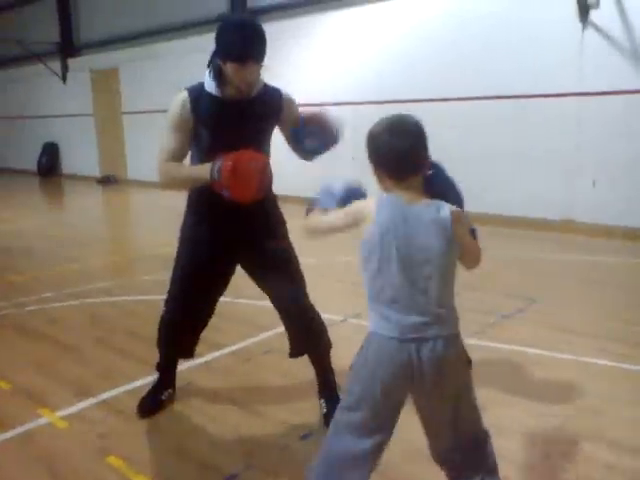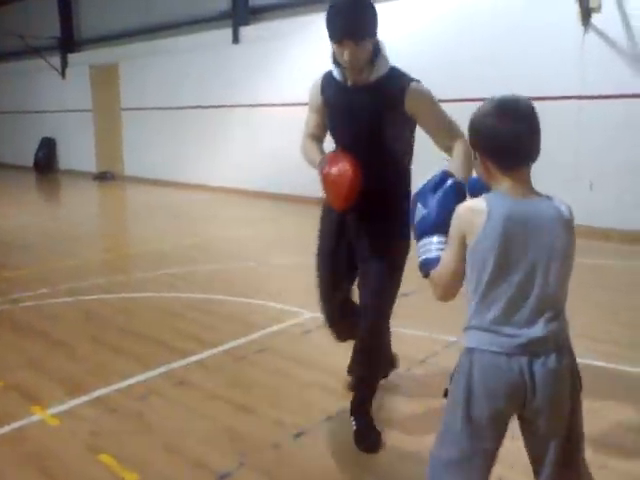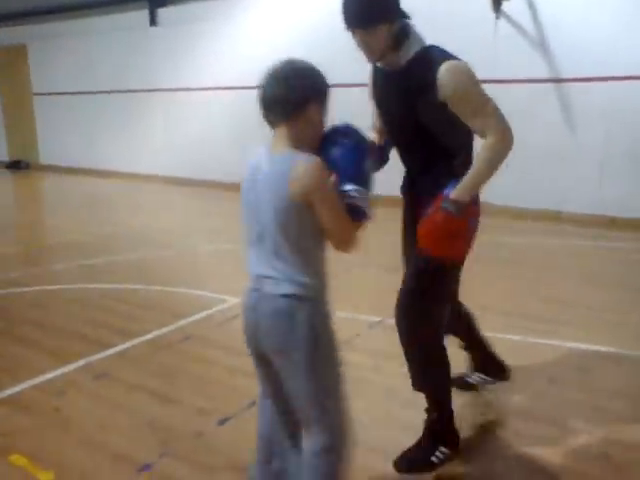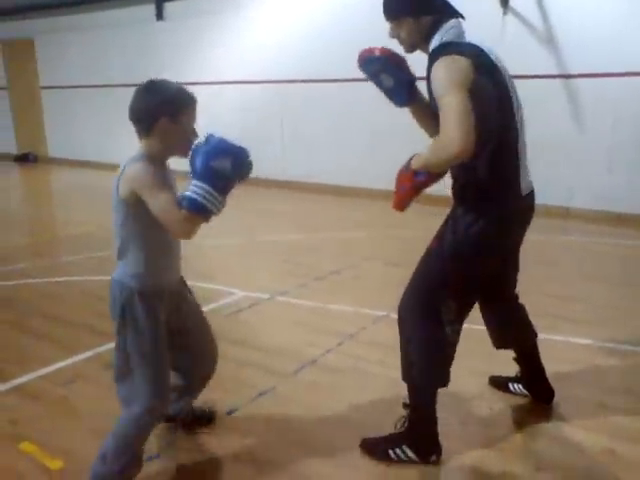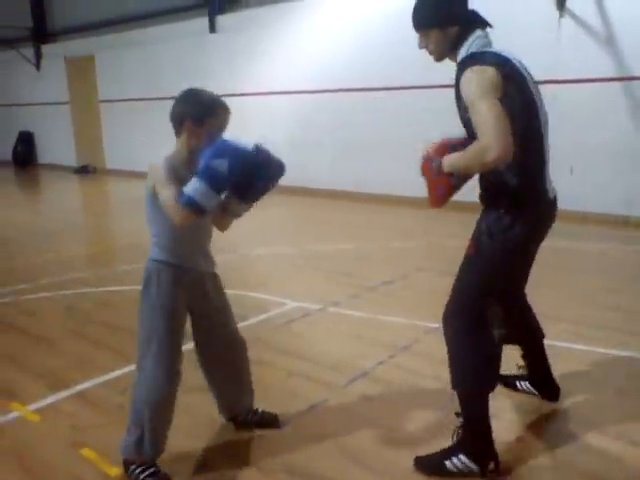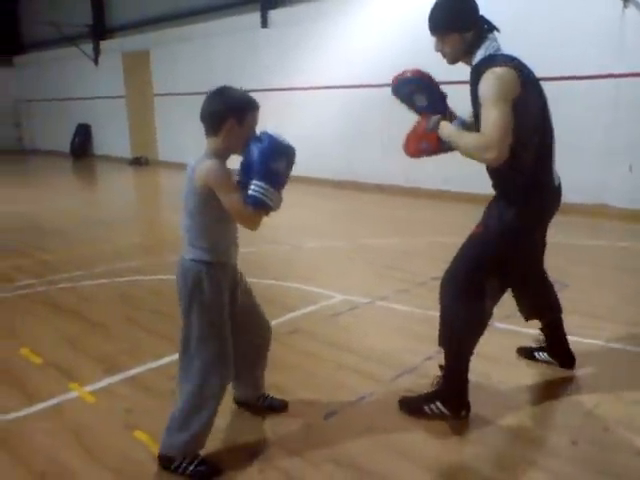
dt=0.7s
person 1, frame 1
left shoulder: (277, 102)
right shoulder: (189, 104)
left elbow: (303, 146)
right elbow: (166, 171)
right wrist: (211, 172)
left hip: (261, 221)
right hip: (207, 225)
left knee: (297, 305)
right knee: (180, 309)
left ankle: (330, 393)
right ankle: (164, 382)
person 1, frame 2
left shoulder: (406, 92)
right shoulder: (324, 87)
left elbow: (458, 142)
right elbow: (311, 139)
right wrist: (324, 164)
left hip: (387, 217)
right hip: (340, 209)
left knee: (374, 315)
right knee: (333, 298)
left ankle: (362, 409)
right ankle: (380, 359)
person 1, frame 3
left shoulder: (445, 72)
right shoulder: (380, 74)
left elbow: (500, 134)
left wrist: (463, 191)
right wrist: (373, 151)
left hip: (447, 207)
right hip: (418, 200)
left knee: (415, 313)
right knee: (435, 296)
left ankle: (443, 434)
right ankle: (486, 362)
person 1, frame 4
left shoulder: (449, 63)
right shoulder: (469, 56)
left elbow: (456, 145)
left wrist: (416, 165)
right wrist: (407, 95)
left hip: (484, 208)
right hip: (511, 200)
left knee: (421, 309)
right knee: (497, 294)
left ankle: (420, 437)
right ankle: (535, 381)
person 1, frame 5
left shoulder: (476, 72)
right shoulder: (499, 64)
left elbow: (495, 150)
left wrist: (449, 164)
right wrist: (463, 154)
left hip: (513, 211)
right hip: (530, 203)
left knee: (464, 316)
right knee: (505, 294)
right ankle: (541, 378)
person 1, frame 6
left shoulder: (497, 74)
right shoulder: (495, 69)
left elbow: (491, 149)
right elbow: (484, 133)
left wrist: (442, 128)
right wrist: (441, 111)
left hip: (522, 199)
right hip: (533, 193)
left knee: (461, 285)
right knee: (526, 274)
left ankle: (452, 396)
right ankle: (558, 349)
person 2, frame 1
left shoulder: (368, 211)
right shoulder: (449, 217)
left elbow: (313, 225)
right elbow: (473, 261)
left wrist: (327, 208)
left hip: (385, 349)
right hip: (441, 349)
left knee: (348, 445)
right knee: (467, 449)
person 2, frame 2
left shoulder: (469, 214)
right shoulder: (562, 215)
left elbow: (443, 289)
left wrist: (432, 232)
left hip: (487, 362)
right hip: (551, 363)
person 2, frame 3
left shoulder: (256, 164)
right shoulder: (309, 169)
right elbow: (345, 240)
right wrist: (351, 182)
left hip: (258, 304)
right hip: (297, 310)
left knee: (279, 409)
right knee: (324, 428)
person 2, frame 4
left shoulder: (159, 169)
right shoulder: (141, 172)
left elbow: (180, 215)
right elbow: (184, 225)
left wrist: (214, 177)
right wrist: (210, 176)
left hip: (168, 286)
right hip: (139, 296)
left knee: (202, 354)
right knee: (146, 396)
left ankle: (179, 407)
person 2, frame 5
left shoulder: (199, 168)
right shoulder: (164, 170)
left elbow: (221, 223)
right elbow: (182, 217)
left wrist: (246, 188)
right wrist: (209, 177)
left hip: (202, 272)
right hip: (167, 276)
left knee: (228, 346)
right knee: (160, 368)
left ankle: (239, 409)
person 2, frame 6
left shoulder: (219, 167)
right shoulder: (211, 169)
left elbow: (240, 208)
right elbow: (250, 219)
left wrist: (262, 173)
right wrist: (266, 173)
left hip: (224, 268)
right hip: (204, 274)
left knee: (255, 331)
right knee: (208, 364)
left ankle: (250, 394)
